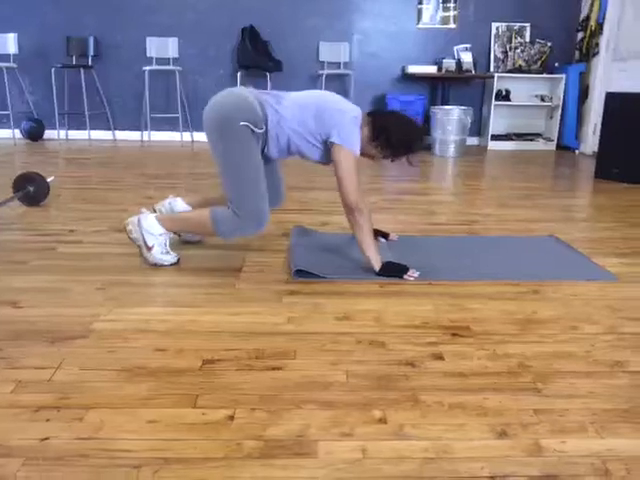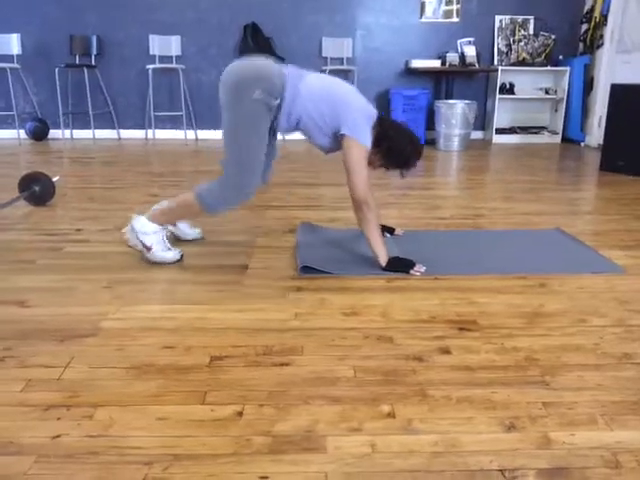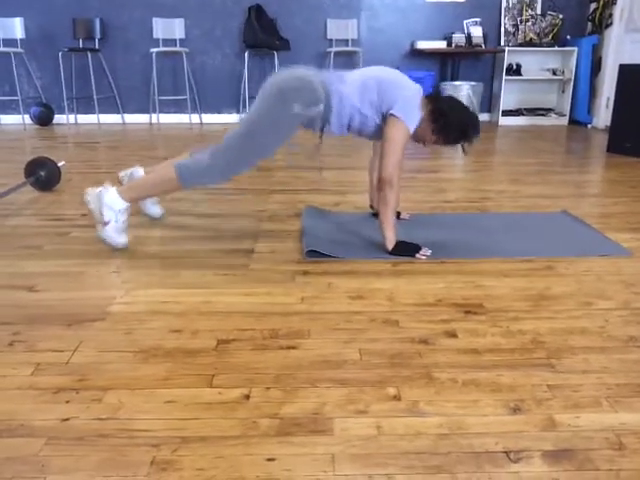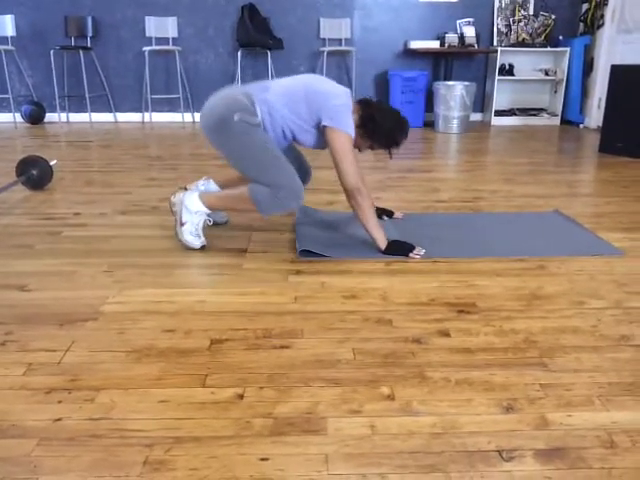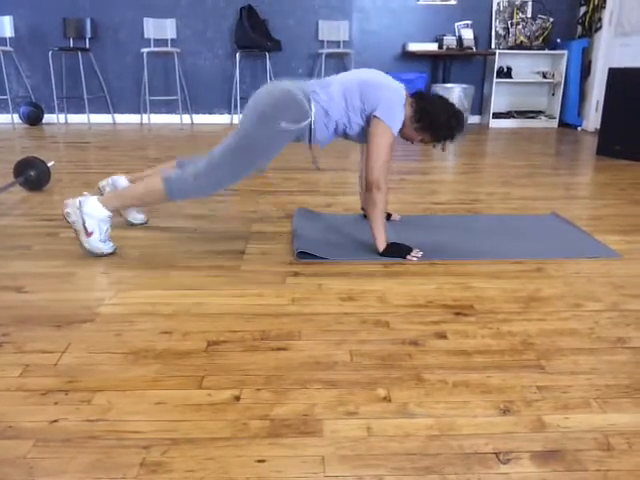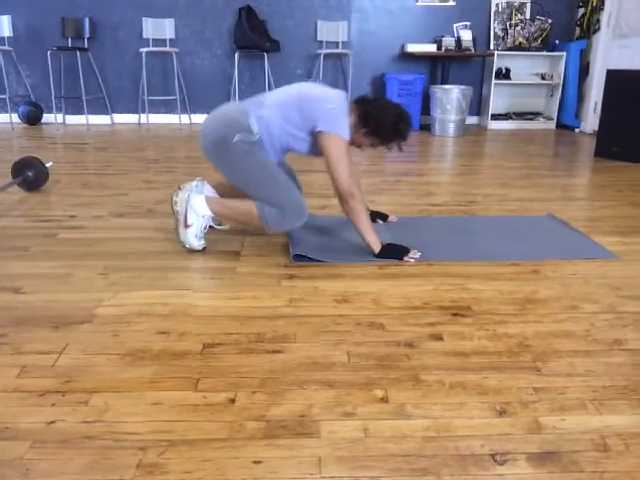
dt=0.7s
person 1, frame 1
left shoulder: (351, 120)
right shoulder: (348, 128)
left elbow: (352, 193)
right elbow: (354, 204)
left wrist: (367, 230)
right wrist: (378, 265)
left hip: (238, 115)
right hip: (235, 118)
left knee: (271, 199)
right knee: (250, 220)
left ankle: (181, 207)
right ankle: (154, 225)
person 1, frame 2
left shoulder: (363, 118)
right shoulder: (360, 126)
left elbow: (360, 194)
right elbow: (362, 198)
left wrist: (374, 224)
right wrist: (385, 260)
left hip: (255, 82)
right hip: (254, 87)
left knee: (253, 177)
right knee: (238, 188)
left ankle: (173, 214)
right ankle: (148, 224)
person 1, frame 3
left shoulder: (398, 101)
right shoulder: (408, 109)
left elbow: (377, 165)
right elbow: (388, 179)
left wrist: (381, 211)
right wrist: (392, 242)
left hip: (294, 89)
right hip: (297, 97)
left knee: (224, 157)
right knee: (218, 166)
left ankle: (140, 178)
right ankle: (112, 200)
person 1, frame 4
left shoulder: (343, 103)
right shoulder: (341, 114)
left elbow: (349, 173)
right elbow: (353, 186)
left wrist: (370, 208)
right wrist: (384, 243)
left hip: (237, 112)
right hip: (229, 115)
left knee: (299, 176)
right knee: (288, 195)
left ankle: (211, 188)
right ankle: (196, 203)
person 1, frame 5
left shoulder: (388, 98)
right shoulder: (393, 109)
left elbow: (369, 172)
right elbow: (375, 183)
left wrist: (372, 212)
right wrist: (384, 243)
left hip: (285, 101)
right hip: (285, 107)
left knee: (210, 166)
right knee: (203, 178)
left ankle: (122, 185)
right ankle: (93, 208)
person 1, frame 6
left shoulder: (342, 107)
right shoulder: (334, 120)
left elbow: (346, 175)
right elbow: (347, 191)
left wrist: (365, 212)
right wrist: (378, 247)
left hip: (235, 129)
right hip: (229, 135)
left knee: (286, 191)
right knee: (292, 213)
left ankle: (203, 192)
right ankle: (202, 207)
